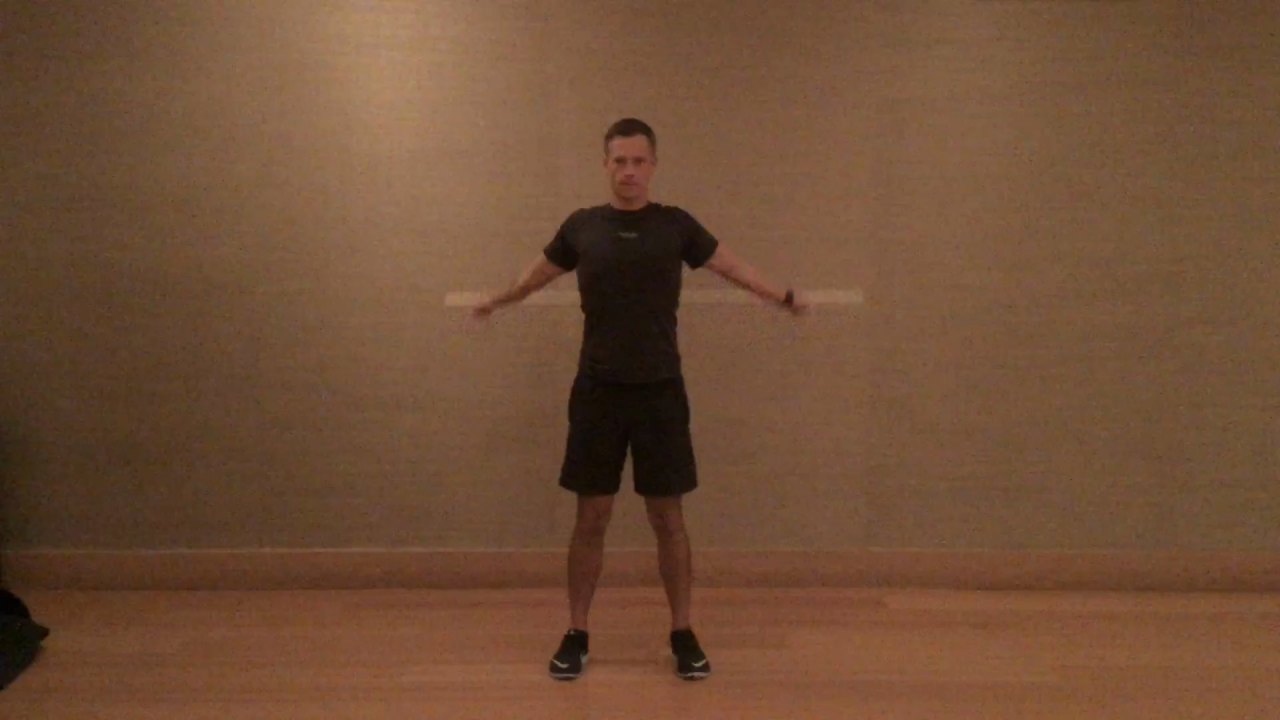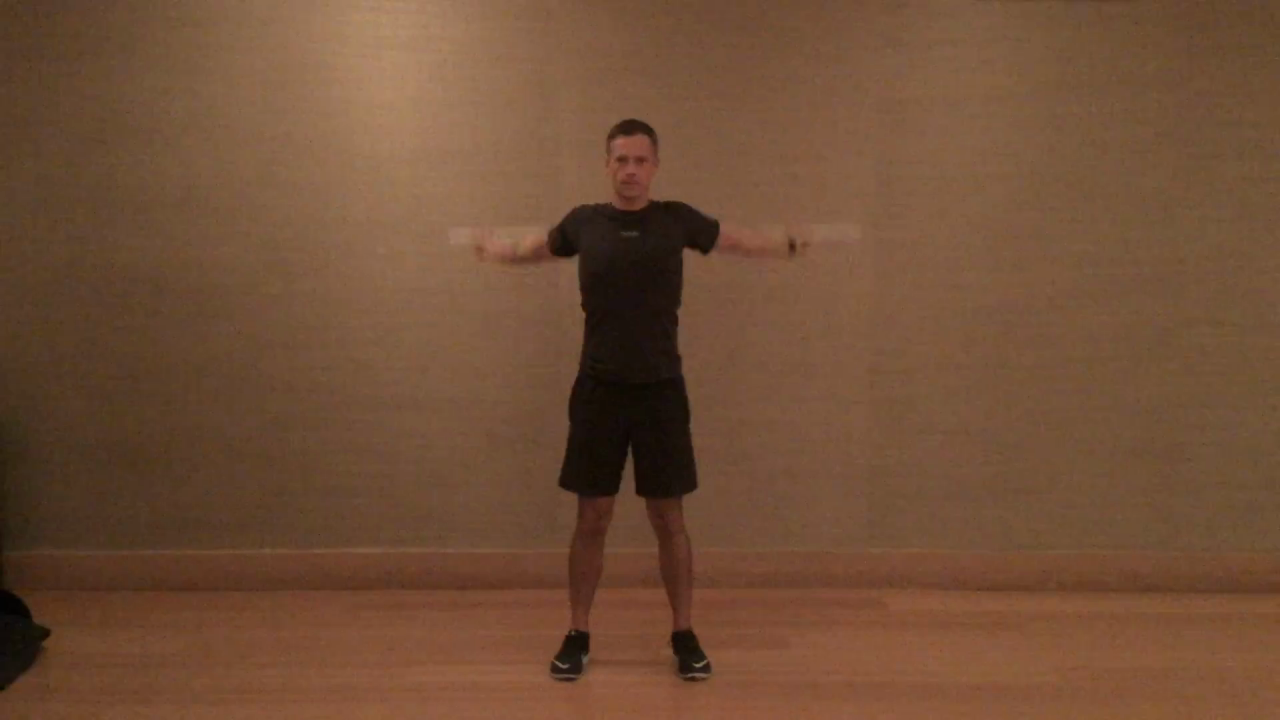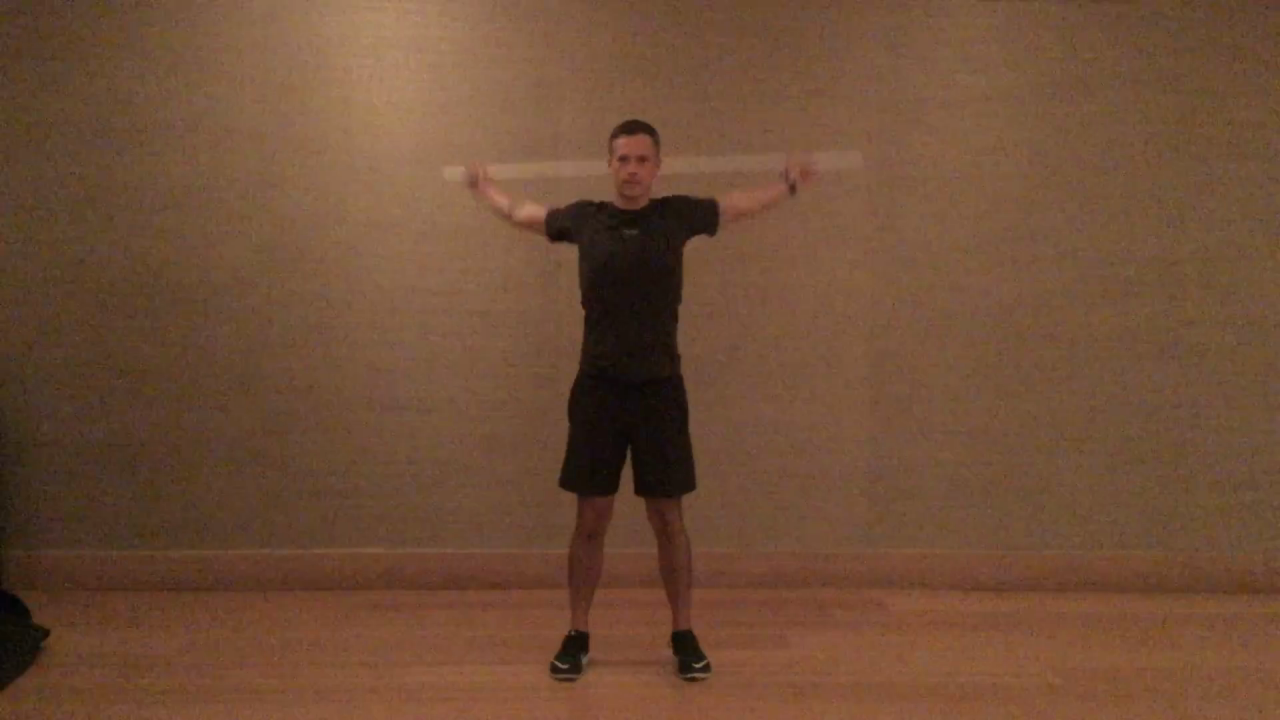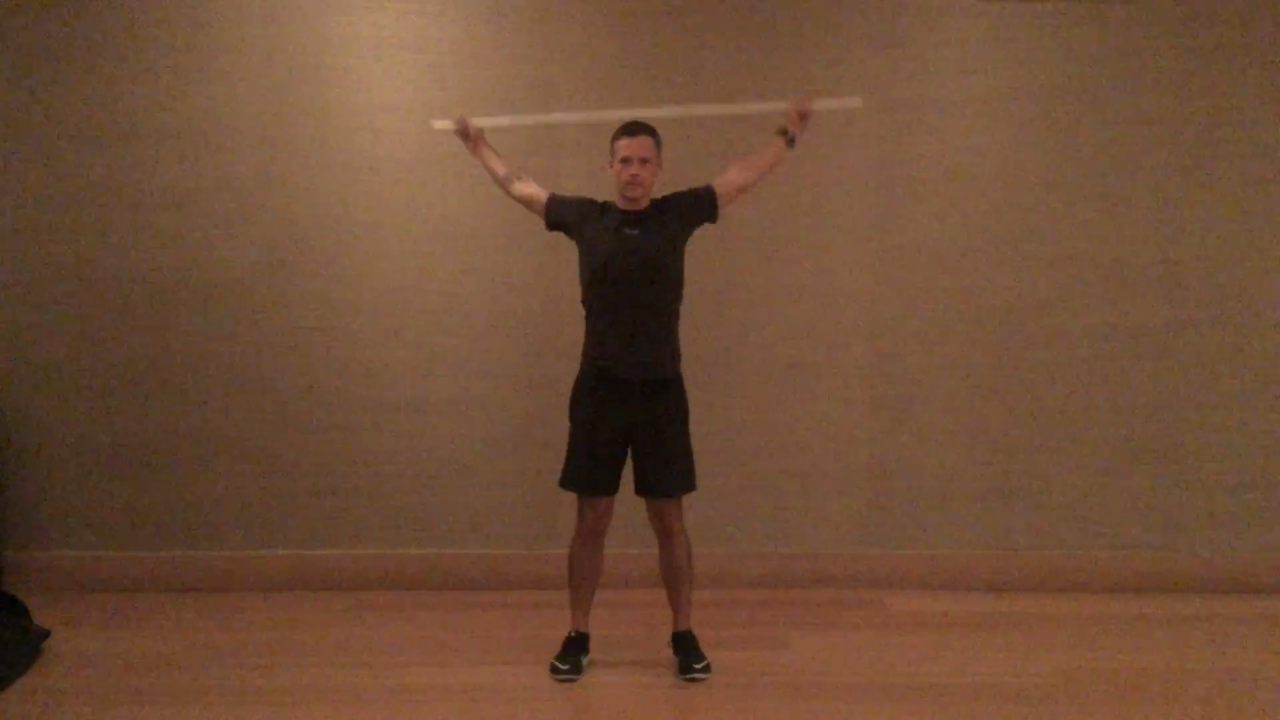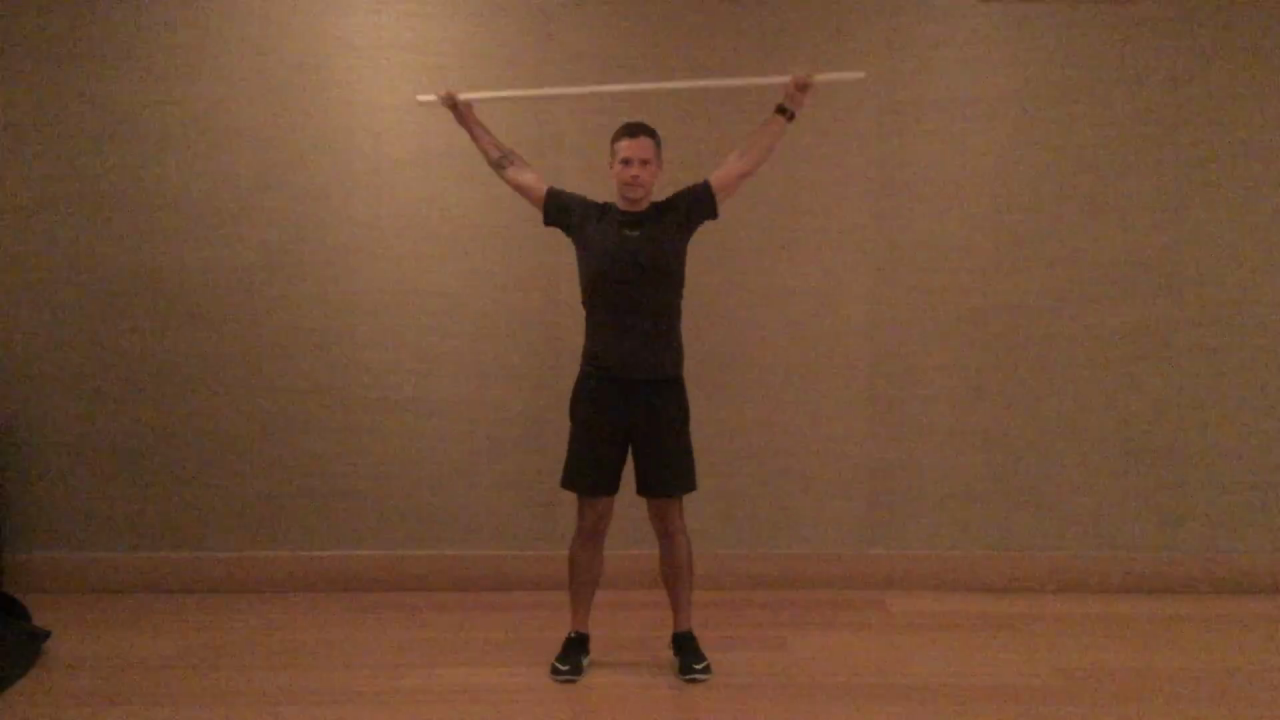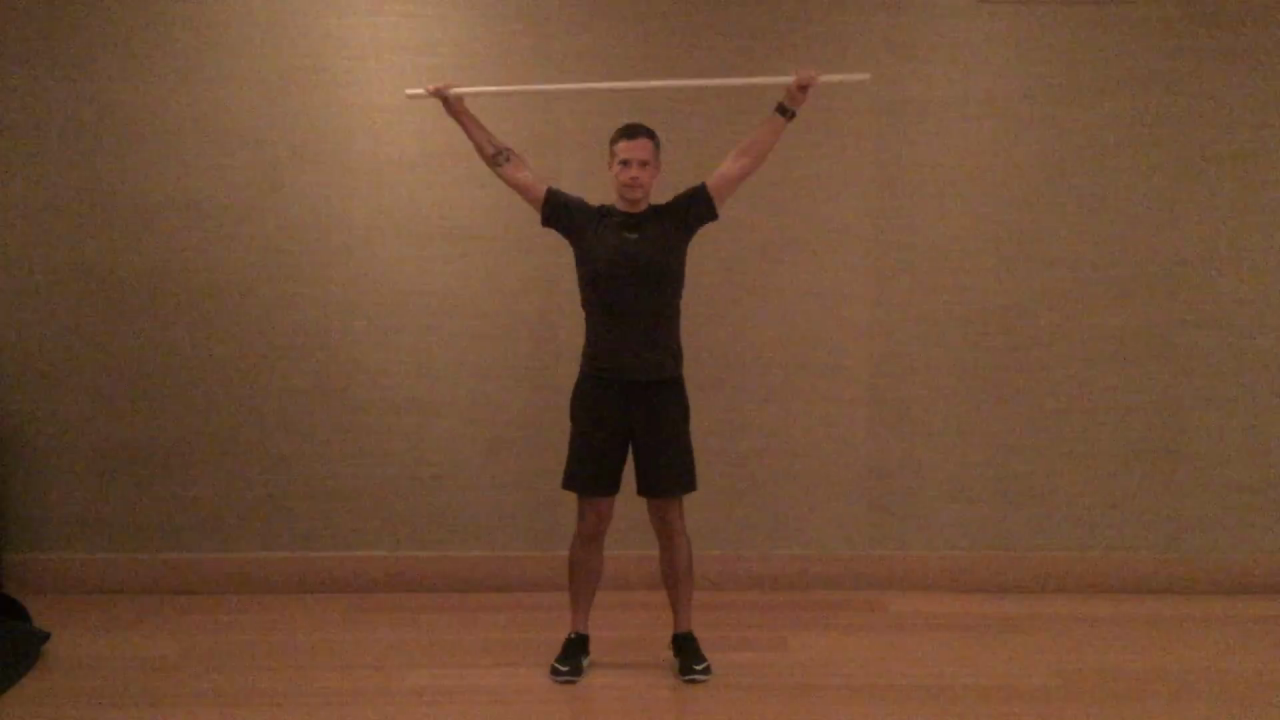
dt=0.1s
person 1, frame 1
left shoulder: (676, 224)
right shoulder: (582, 226)
left elbow: (733, 265)
right elbow: (536, 273)
left wrist: (784, 296)
right wrist: (496, 301)
left hip: (660, 390)
right hip: (597, 390)
left knee: (668, 518)
right knee: (590, 518)
left ankle: (683, 634)
right ankle: (577, 635)
person 1, frame 2
left shoulder: (678, 219)
right shoulder: (583, 222)
left elbow: (738, 239)
right elbow: (536, 247)
left wrist: (789, 245)
right wrist: (496, 249)
left hip: (661, 390)
right hip: (598, 391)
left knee: (669, 519)
right knee: (591, 519)
left ankle: (684, 635)
right ankle: (578, 635)
person 1, frame 3
left shoulder: (677, 216)
right shoulder: (582, 219)
left elbow: (745, 201)
right elbow: (520, 211)
left wrist: (791, 181)
right wrist: (484, 186)
left hip: (661, 390)
right hip: (598, 390)
left knee: (668, 520)
right knee: (590, 519)
left ankle: (683, 635)
right ankle: (577, 636)
person 1, frame 4
left shoulder: (679, 213)
right shoulder: (582, 217)
left elbow: (742, 173)
right elbow: (518, 183)
left wrist: (789, 130)
right wrist: (475, 141)
left hip: (661, 391)
right hip: (599, 391)
left knee: (669, 521)
right knee: (591, 520)
left ankle: (683, 635)
right ankle: (577, 636)
person 1, frame 5
left shoulder: (679, 216)
right shoulder: (582, 219)
left elbow: (743, 161)
right elbow: (514, 169)
left wrist: (787, 106)
right wrist: (466, 115)
left hip: (662, 390)
right hip: (599, 390)
left knee: (670, 520)
right knee: (591, 521)
left ankle: (684, 636)
right ankle: (578, 636)
person 1, frame 6
left shoulder: (678, 219)
right shoulder: (581, 221)
left elbow: (742, 161)
right elbow: (510, 167)
left wrist: (787, 106)
right wrist: (458, 110)
left hip: (662, 391)
right hip: (599, 391)
left knee: (670, 521)
right knee: (591, 522)
left ankle: (684, 636)
right ankle: (578, 637)
